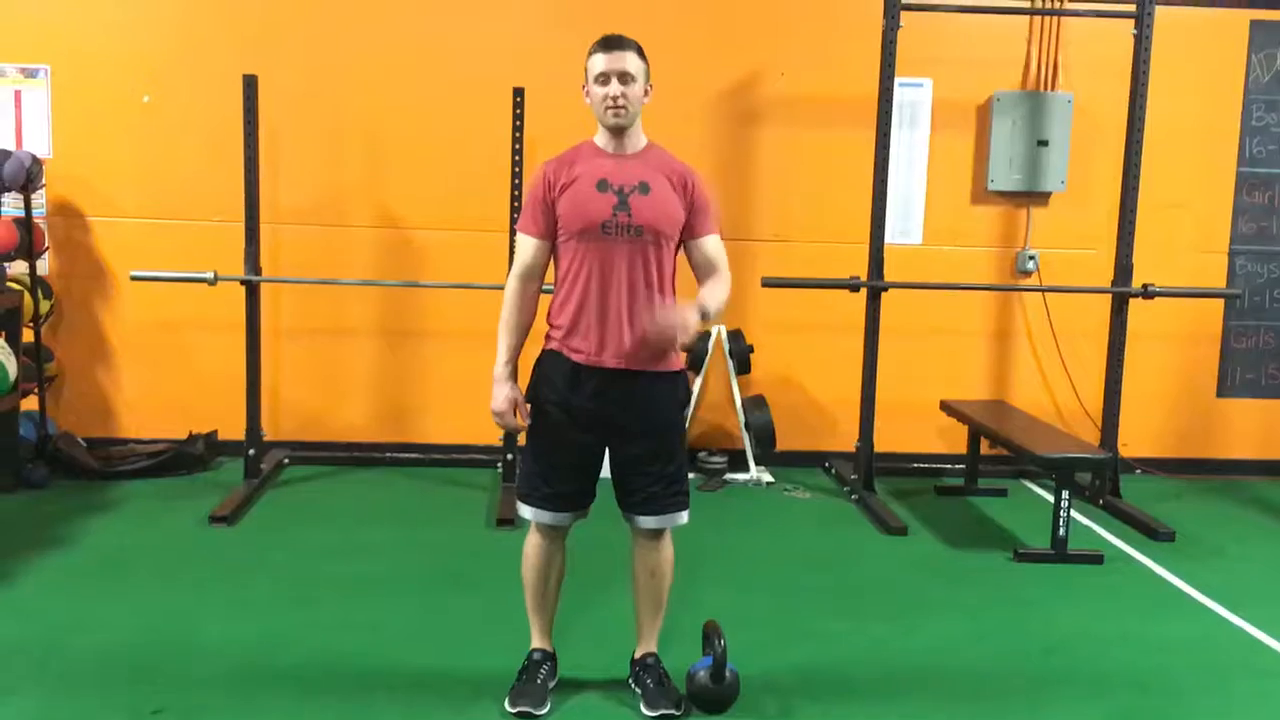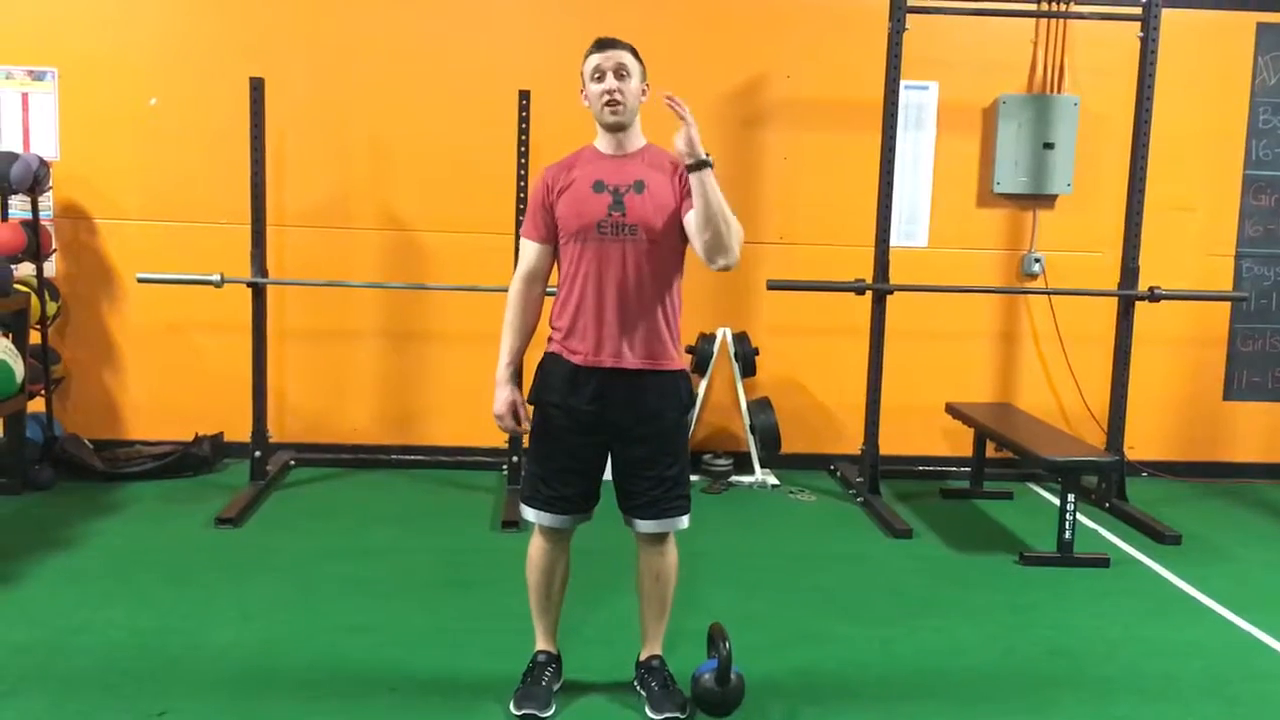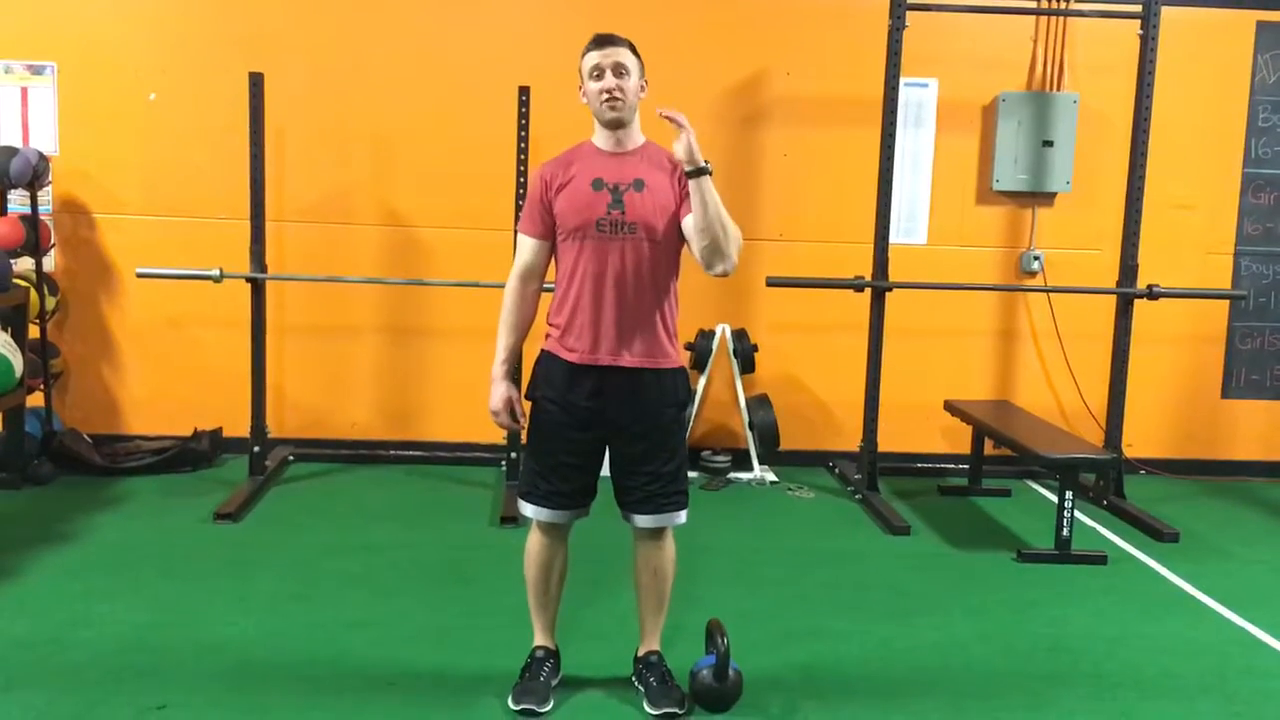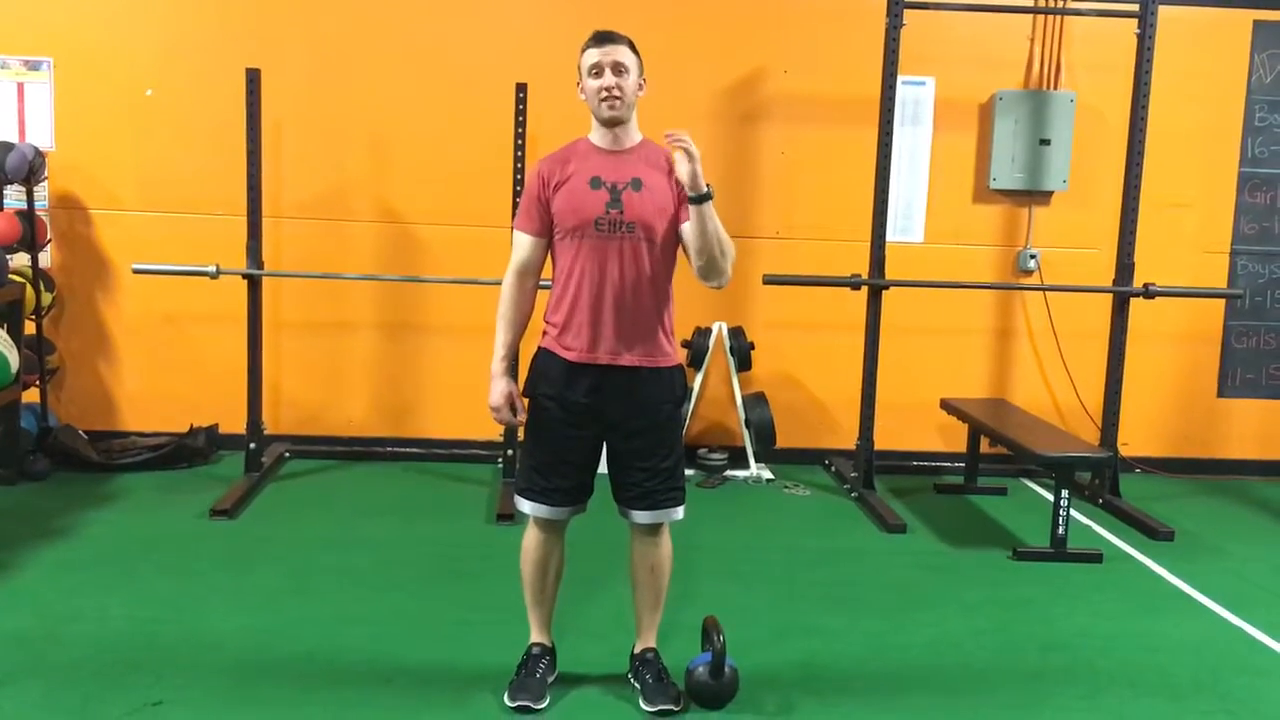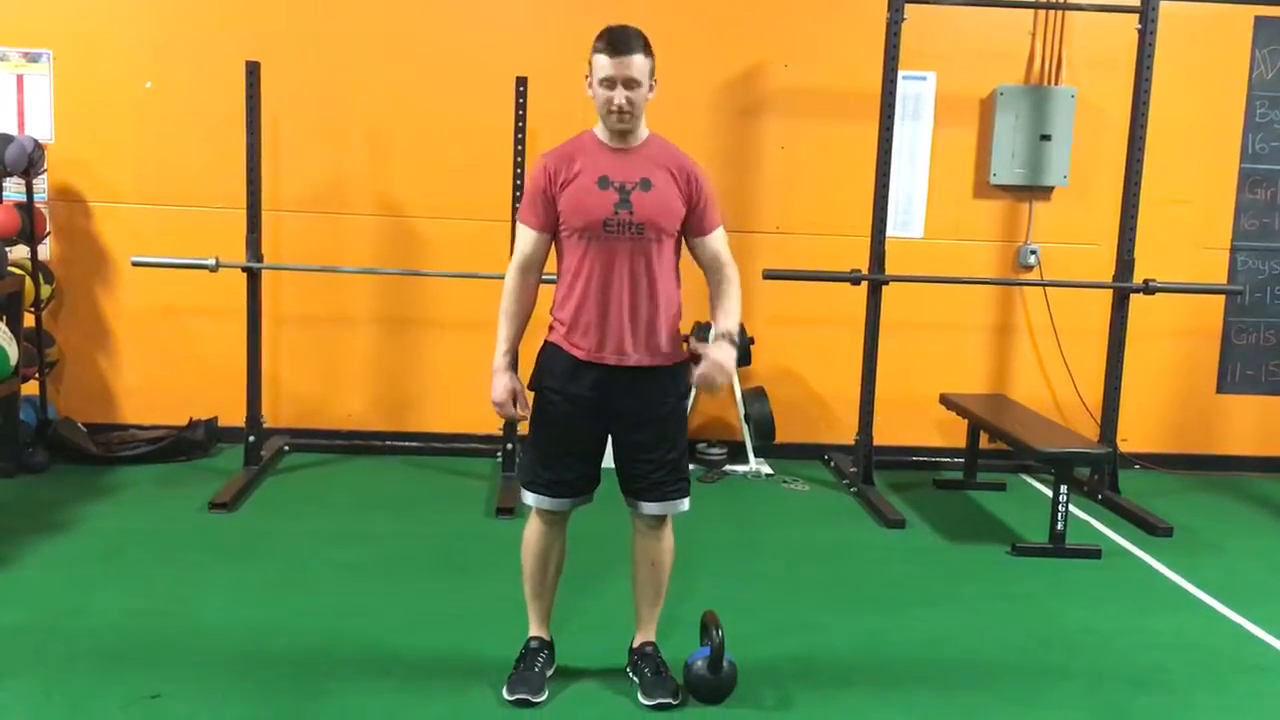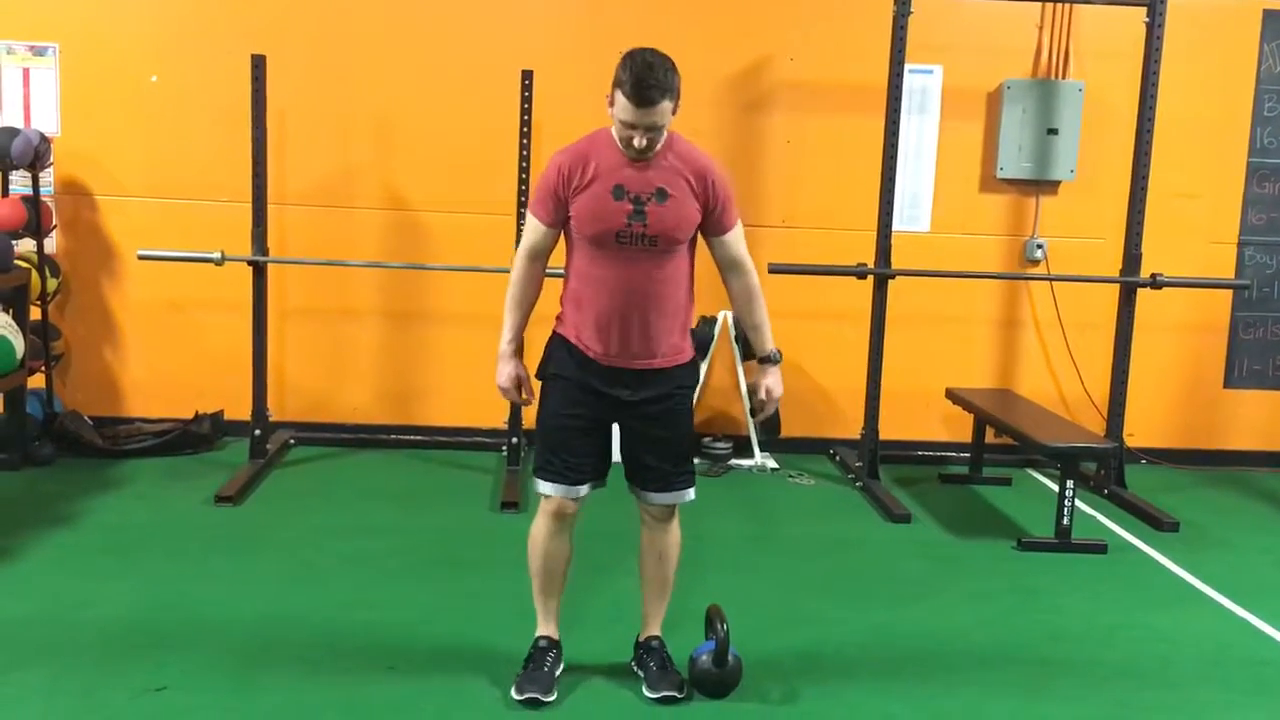
dt=0.5s
person 1, frame 1
left shoulder: (681, 180)
right shoulder: (556, 175)
left elbow: (718, 274)
right elbow: (524, 277)
left wrist: (695, 311)
right wrist: (504, 370)
left hip: (653, 379)
right hip: (567, 374)
left knee: (653, 525)
right knee: (548, 521)
left ankle: (647, 659)
right ankle: (540, 655)
person 1, frame 2
left shoulder: (679, 174)
right shoulder: (556, 180)
left elbow: (724, 254)
right elbow: (528, 281)
left wrist: (697, 161)
right wrist: (505, 374)
left hip: (654, 379)
right hip: (568, 376)
left knee: (656, 528)
right knee: (550, 523)
left ankle: (652, 663)
right ankle: (544, 658)
person 1, frame 3
left shoulder: (677, 174)
right shoulder: (555, 175)
left elbow: (721, 261)
right elbow: (525, 277)
left wrist: (696, 168)
right wrist: (501, 370)
left hip: (653, 376)
right hip: (567, 373)
left knee: (654, 523)
right knee: (549, 519)
left ankle: (650, 657)
right ankle: (542, 652)
person 1, frame 4
left shoulder: (672, 171)
right shoulder: (552, 172)
left elbow: (717, 273)
right elbow: (521, 274)
left wrist: (697, 192)
right wrist: (501, 368)
left hip: (649, 374)
right hip: (564, 371)
left knee: (652, 521)
right knee: (546, 516)
left ankle: (647, 655)
right ankle: (539, 649)
person 1, frame 5
left shoulder: (683, 172)
right shoulder: (557, 167)
left elbow: (722, 270)
right elbow: (524, 268)
left wrist: (724, 337)
right wrist: (502, 362)
left hip: (655, 373)
right hip: (569, 367)
left knee: (654, 514)
right knee: (548, 510)
left ankle: (645, 648)
right ankle: (537, 643)
person 1, frame 6
left shoulder: (702, 175)
right shoulder: (570, 166)
left elbow: (737, 269)
right elbow: (531, 258)
left wrist: (768, 358)
right wrist: (509, 349)
left hip: (664, 369)
right hip: (578, 362)
left knee: (661, 509)
right knee: (557, 503)
left ankle: (651, 642)
right ankle: (546, 641)
